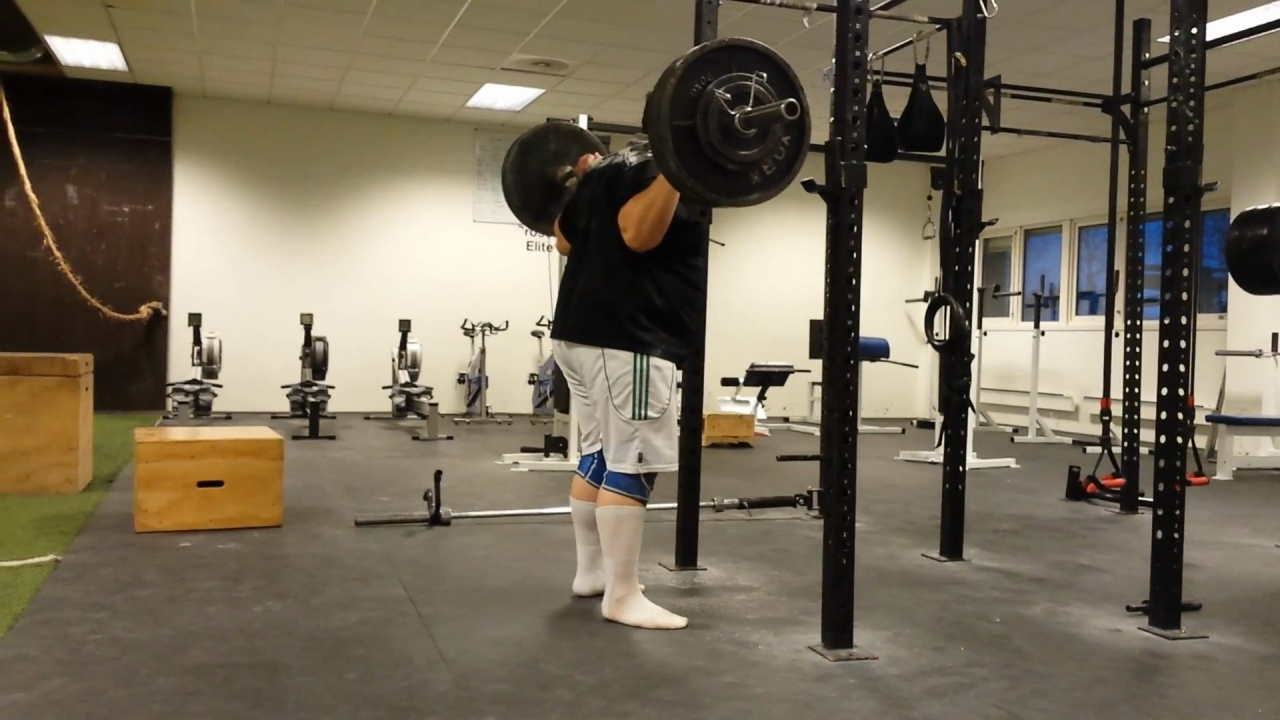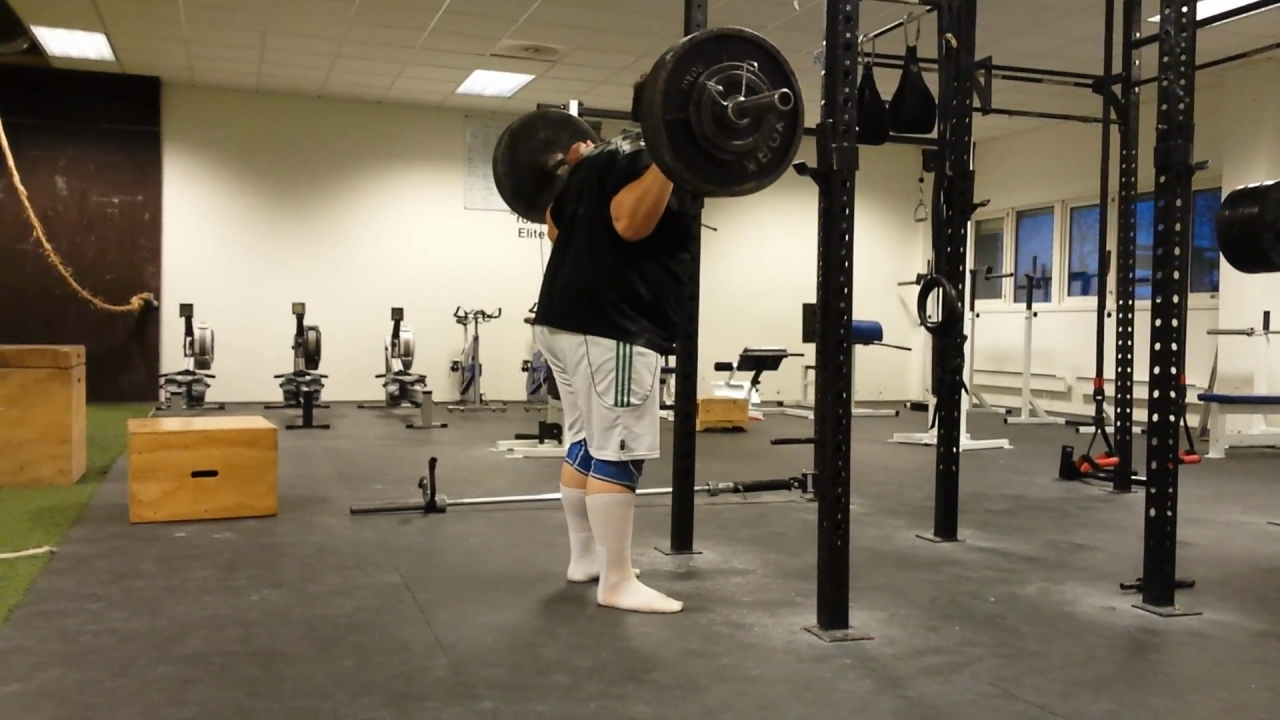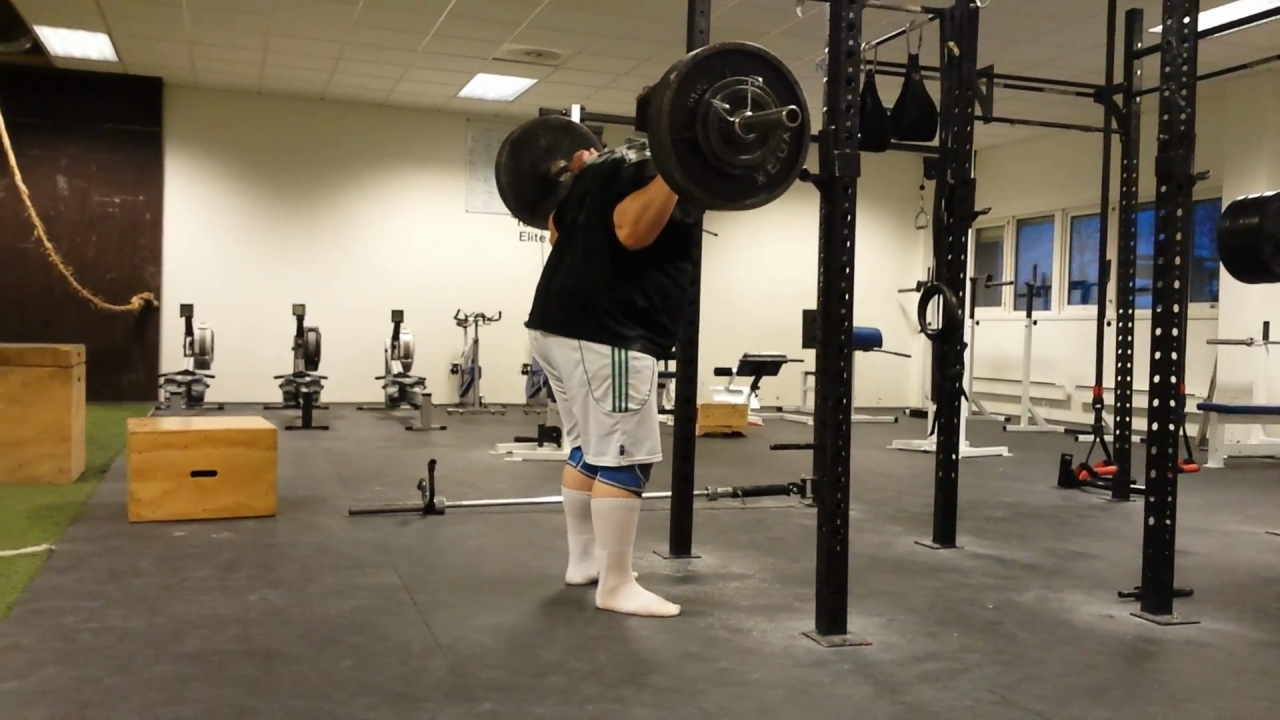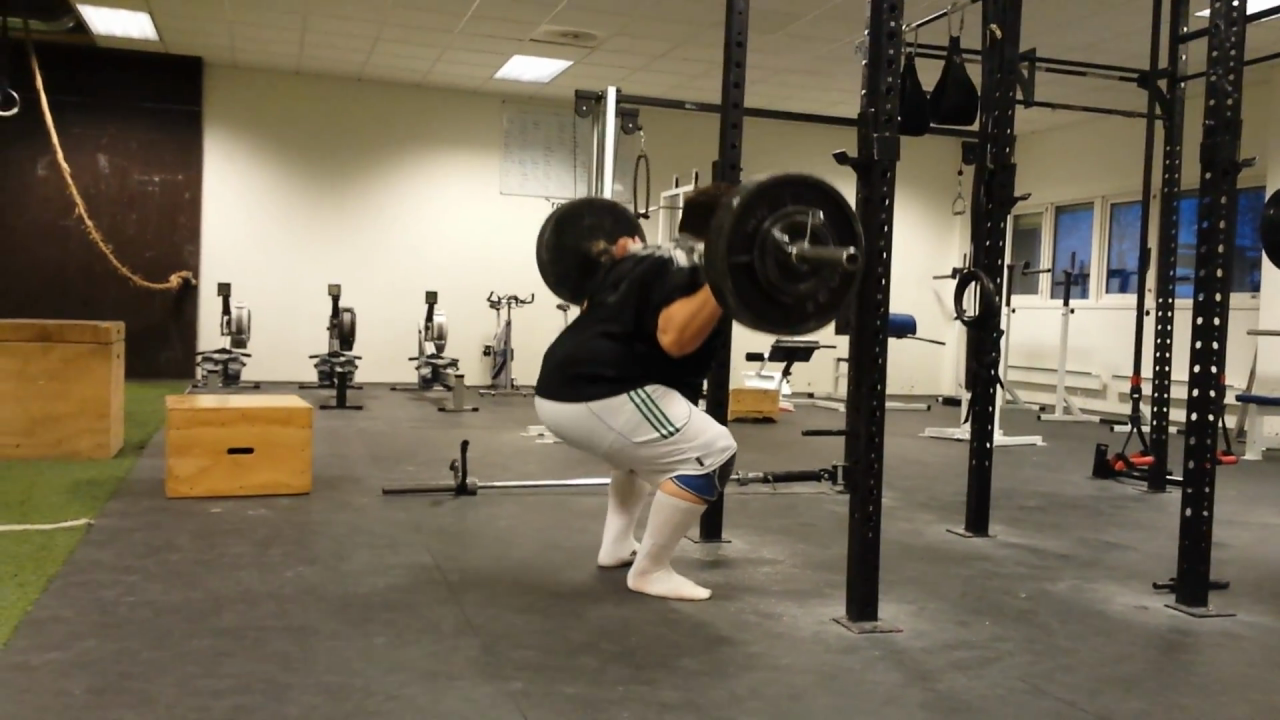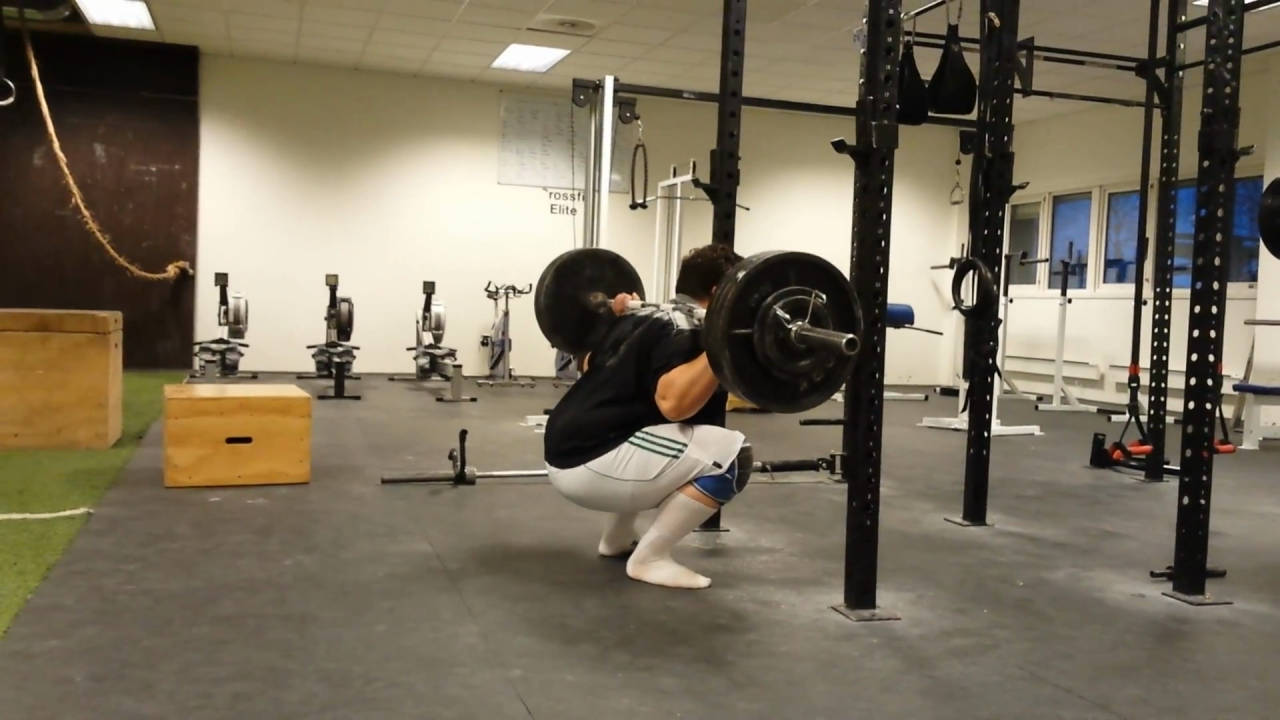
dt=1s
person 1, frame 1
left shoulder: (604, 172)
right shoulder: (651, 171)
left elbow: (565, 240)
right elbow: (638, 232)
left wrist: (580, 184)
left hip: (583, 334)
right hip: (626, 340)
left knee: (599, 457)
right knee: (630, 465)
left ankle: (591, 571)
right ankle: (622, 597)
person 1, frame 2
left shoulder: (598, 165)
right shoulder: (644, 165)
left elbow: (556, 228)
right elbow: (630, 222)
left wrist: (574, 171)
left hip: (563, 320)
right hip: (610, 330)
left knee: (584, 445)
right knee: (616, 454)
left ankle: (585, 557)
right ankle: (617, 582)
person 1, frame 3
left shoulder: (602, 169)
right shoulder: (650, 169)
left elbow: (558, 233)
right elbow: (632, 230)
left wrist: (575, 178)
left hip: (558, 326)
right hip: (604, 334)
left knee: (588, 451)
right knee: (625, 458)
left ankle: (583, 561)
right ankle: (616, 586)
person 1, frame 4
left shoulder: (641, 258)
right shoulder: (692, 272)
left elbow: (591, 309)
right elbow: (675, 337)
left wrist: (615, 260)
left hip: (558, 391)
right hip: (591, 396)
left knee: (648, 445)
right knee: (711, 453)
left ankle: (617, 545)
right ankle: (650, 570)
person 1, frame 5
left shoulder: (641, 318)
right shoulder: (685, 333)
left elbow: (590, 367)
right elbow: (673, 403)
left wrist: (617, 318)
left hip: (566, 453)
right hip: (593, 464)
right knee: (730, 457)
left ankle: (618, 536)
right ankle: (650, 558)
